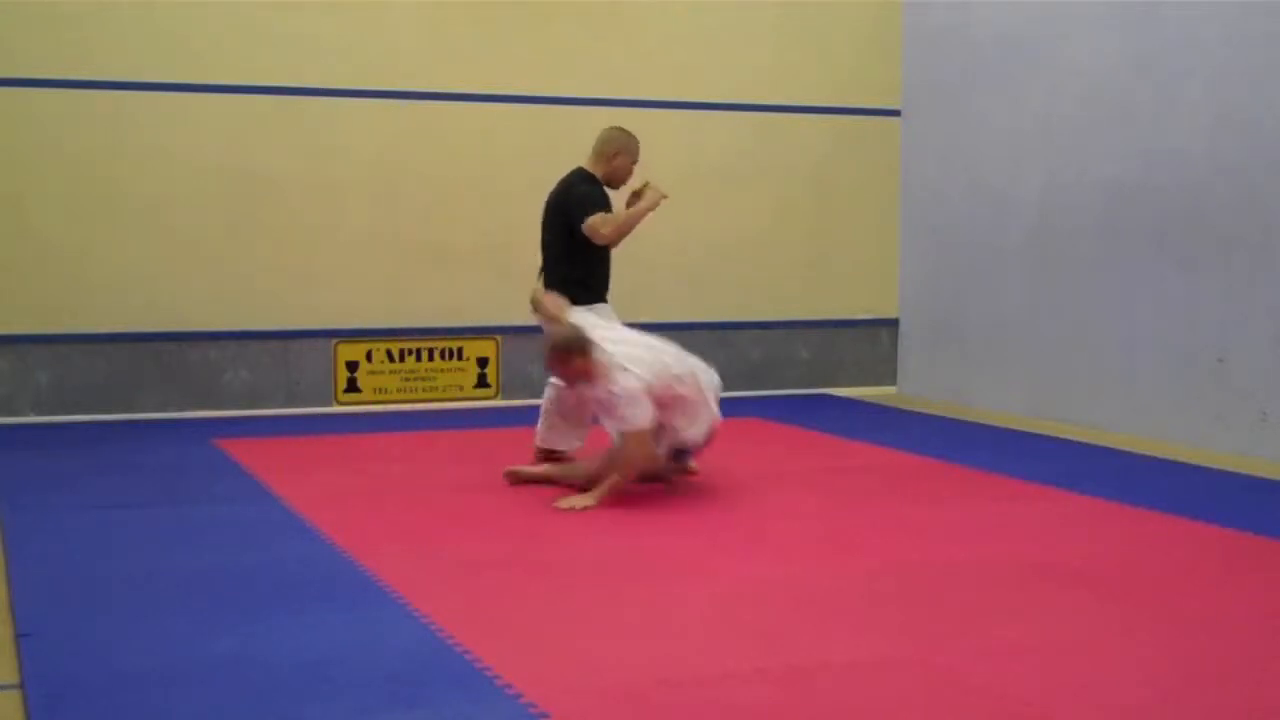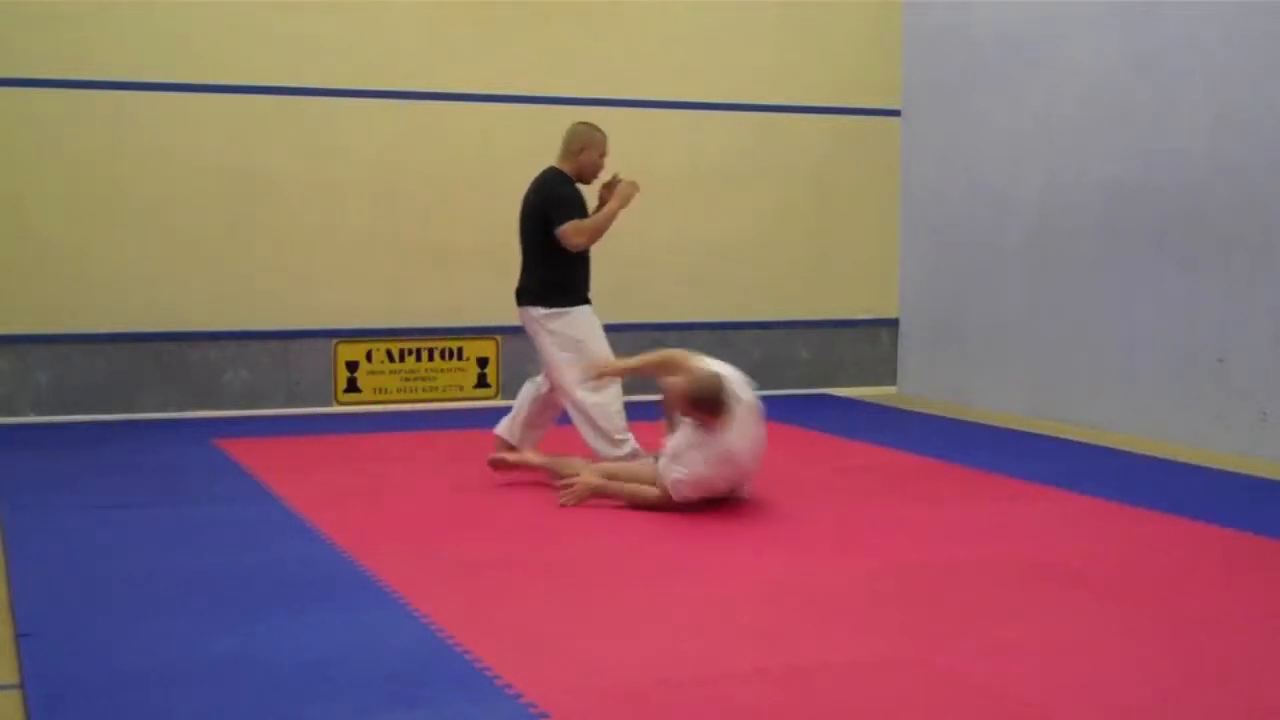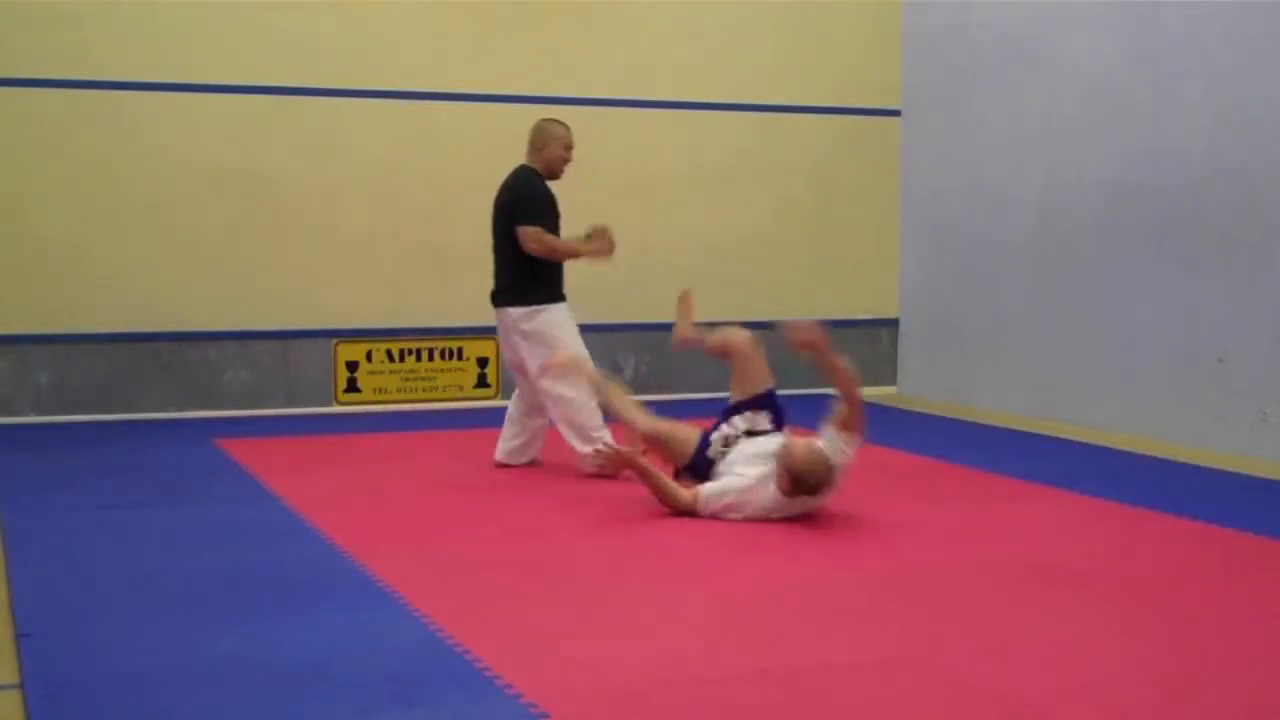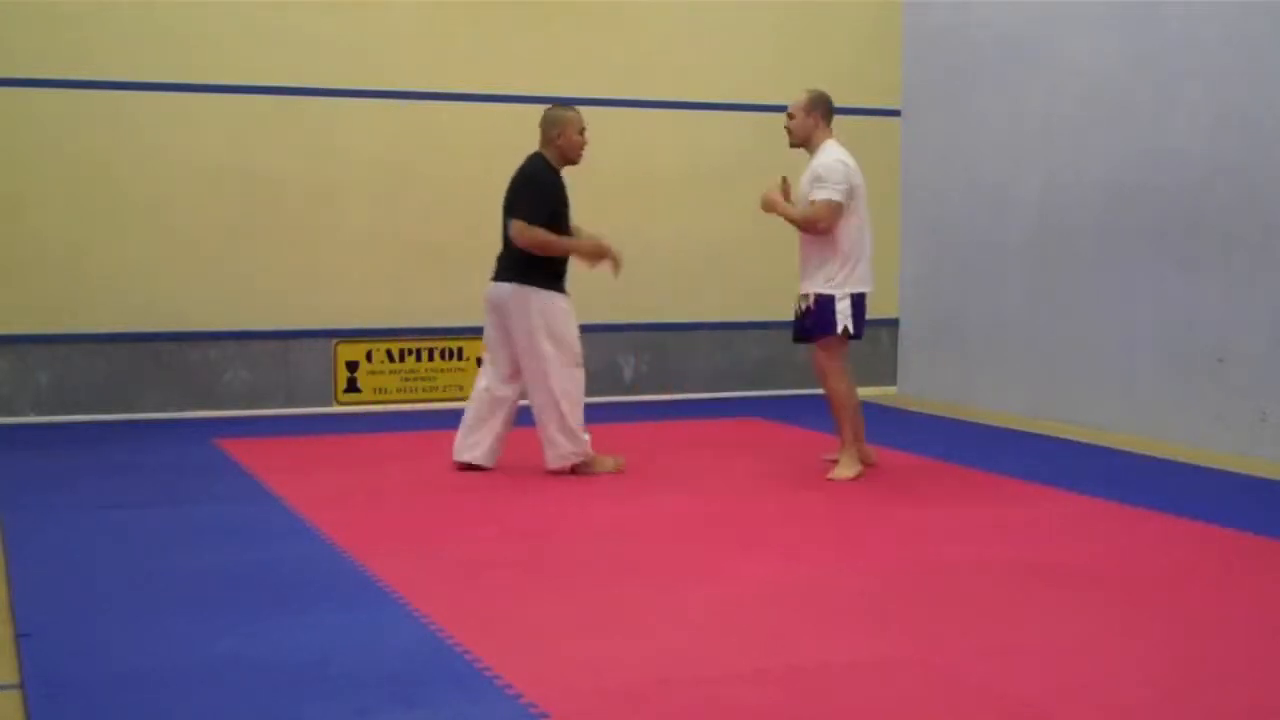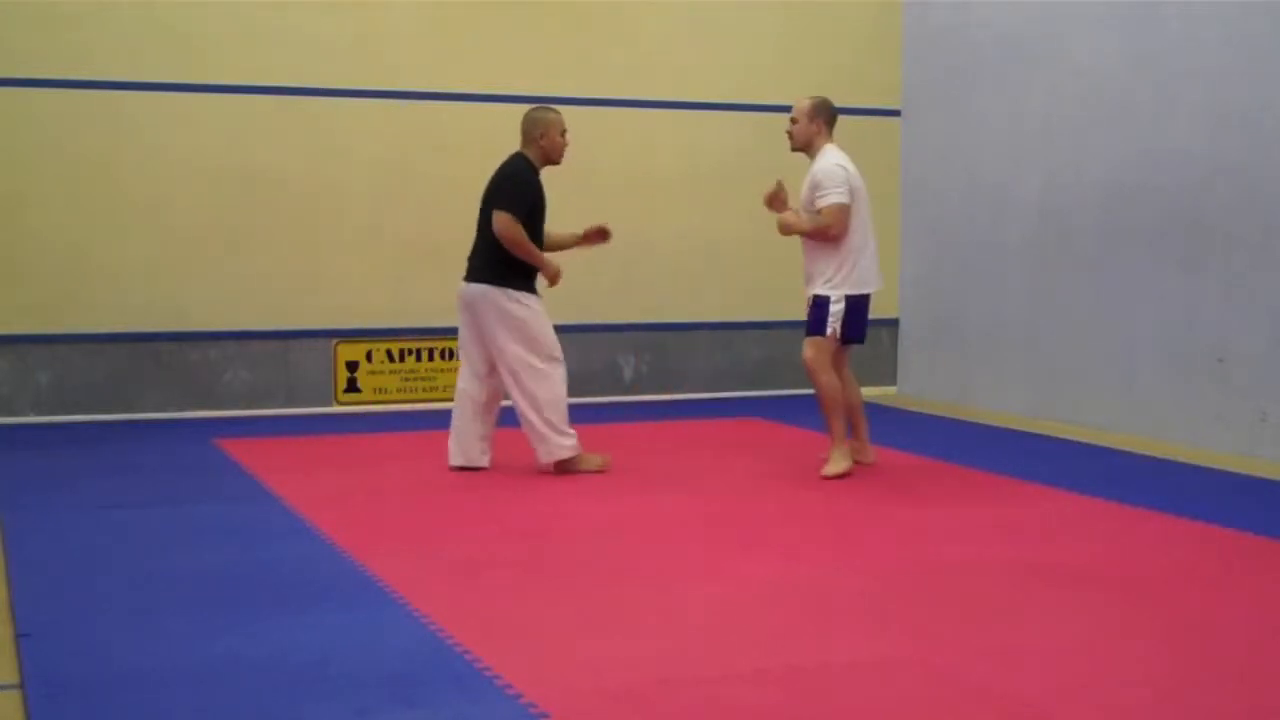
dt=0.2s
person 1, frame 1
left shoulder: (579, 187)
right shoulder: (582, 191)
left elbow: (601, 237)
right elbow: (604, 233)
left wrist: (631, 210)
right wrist: (644, 207)
left hip: (569, 301)
right hip: (577, 304)
left ankle: (550, 445)
person 1, frame 2
left shoulder: (551, 186)
right shoulder: (560, 190)
left elbow: (576, 237)
right elbow: (577, 240)
left wrist: (602, 206)
right wrist: (617, 204)
left hip: (546, 302)
right hip: (558, 306)
left knee: (557, 379)
right knee: (595, 380)
left ankle: (511, 438)
right ankle: (624, 456)
person 1, frame 3
left shoulder: (520, 186)
right shoulder: (531, 188)
right elbow: (535, 245)
left wrist: (581, 242)
right wrist: (587, 250)
left hip: (515, 302)
right hip: (533, 304)
left knee: (535, 381)
right knee: (571, 379)
left ankle: (515, 452)
right ankle: (600, 455)
person 1, frame 4
left shoulder: (539, 174)
right shoulder: (539, 176)
left elbow: (553, 232)
right elbow: (524, 236)
left wrist: (588, 244)
right wrist: (579, 248)
left hip: (507, 287)
right hip: (532, 290)
left knee: (501, 374)
right knee: (560, 372)
left ankle: (473, 450)
right ankle: (574, 455)
person 1, frame 5
left shoulder: (517, 172)
right shoulder: (519, 175)
left elbow: (526, 235)
right elbow: (504, 229)
left wrist: (579, 239)
right wrist: (544, 264)
left hip: (479, 286)
right hip: (503, 290)
left knee: (478, 374)
right knee: (541, 368)
left ankle: (468, 453)
right ankle: (563, 452)
person 2, frame 1
left shoulder: (622, 389)
right shoulder: (589, 332)
left elbow: (637, 457)
right elbow: (548, 301)
left wrist: (594, 496)
left hip: (689, 428)
person 2, frame 2
left shoulder: (701, 470)
right shoulder: (728, 383)
left elbow: (658, 496)
right elbow: (678, 358)
left wrist: (596, 486)
right wrist: (619, 366)
left knee: (597, 472)
right knee: (670, 373)
left ankle: (538, 462)
person 2, frame 3
left shoulder: (745, 494)
right shoulder: (827, 470)
left elbow: (682, 499)
right elbow: (851, 396)
left wrist: (639, 464)
right wrist: (817, 345)
left hip: (721, 458)
right hip: (761, 435)
left knee: (650, 429)
right knee: (738, 339)
left ankle: (588, 372)
right ankle: (692, 335)
person 2, frame 4
left shoulder: (830, 162)
right shoulder: (824, 162)
left elbow: (820, 222)
left wrist: (779, 207)
right wrist: (787, 205)
left hip: (836, 286)
right hip: (824, 284)
left knee: (829, 365)
right knee: (833, 365)
left ankle: (851, 455)
right ankle: (859, 447)
person 2, frame 5
left shoulder: (828, 167)
right shoulder: (826, 166)
left elbow: (832, 228)
left wrist: (792, 223)
right wrist: (788, 210)
left hip: (840, 287)
right hip: (835, 285)
left knee: (815, 360)
right knee: (834, 365)
left ankle: (840, 449)
right ankle: (861, 445)
